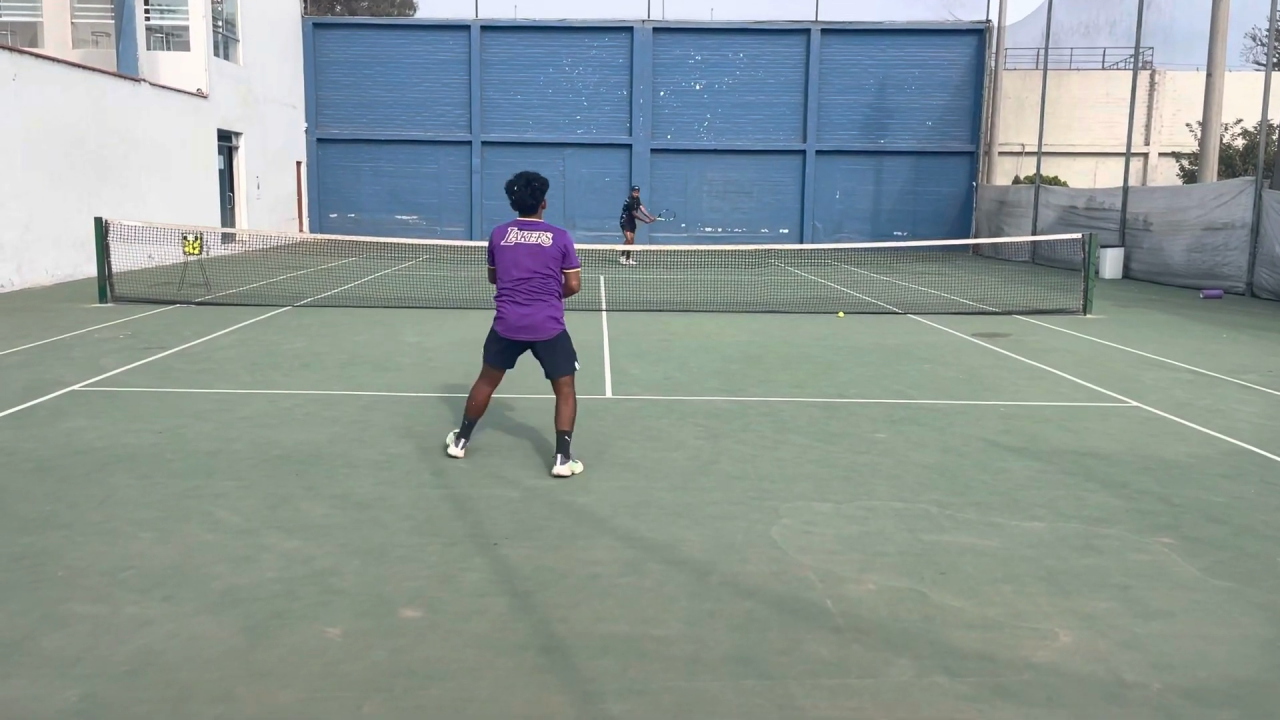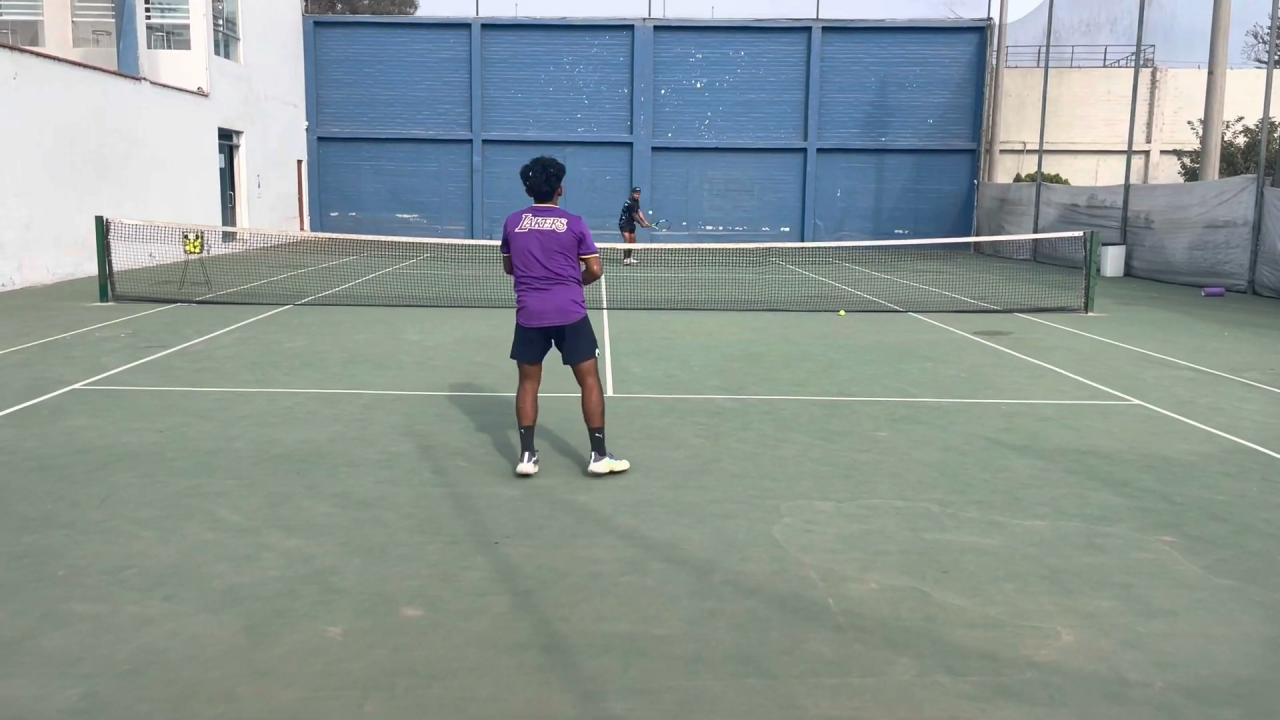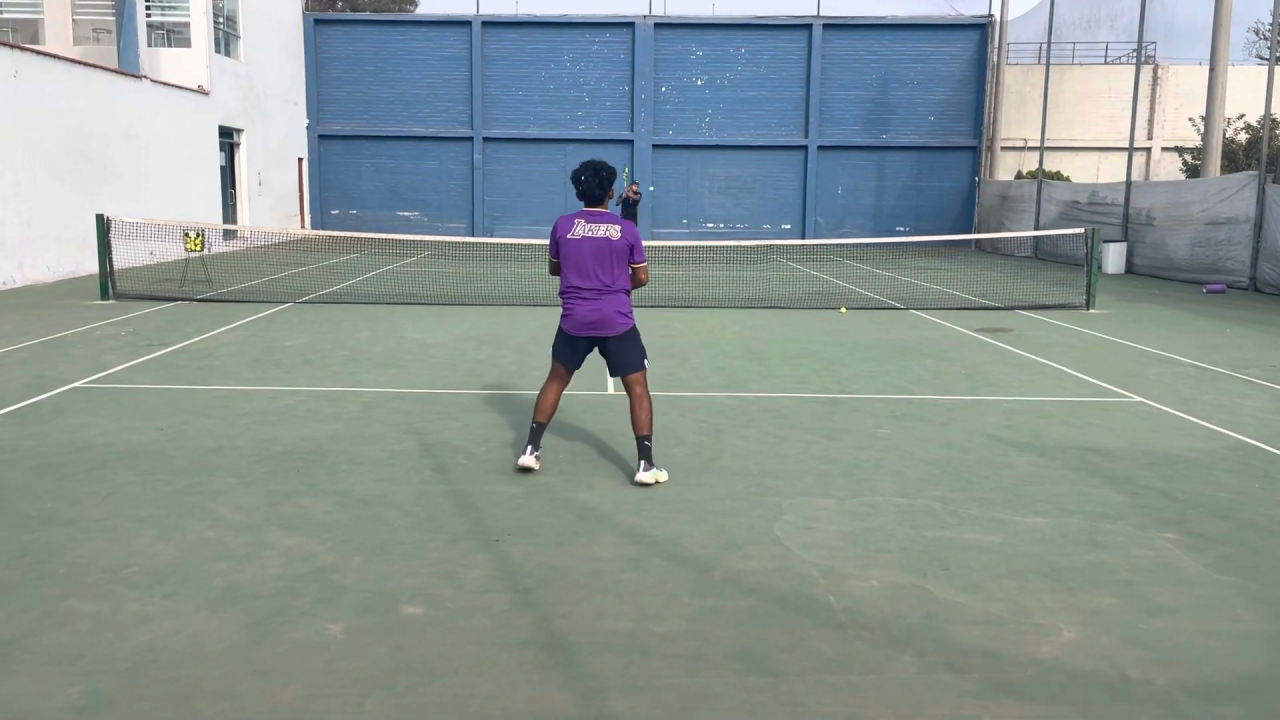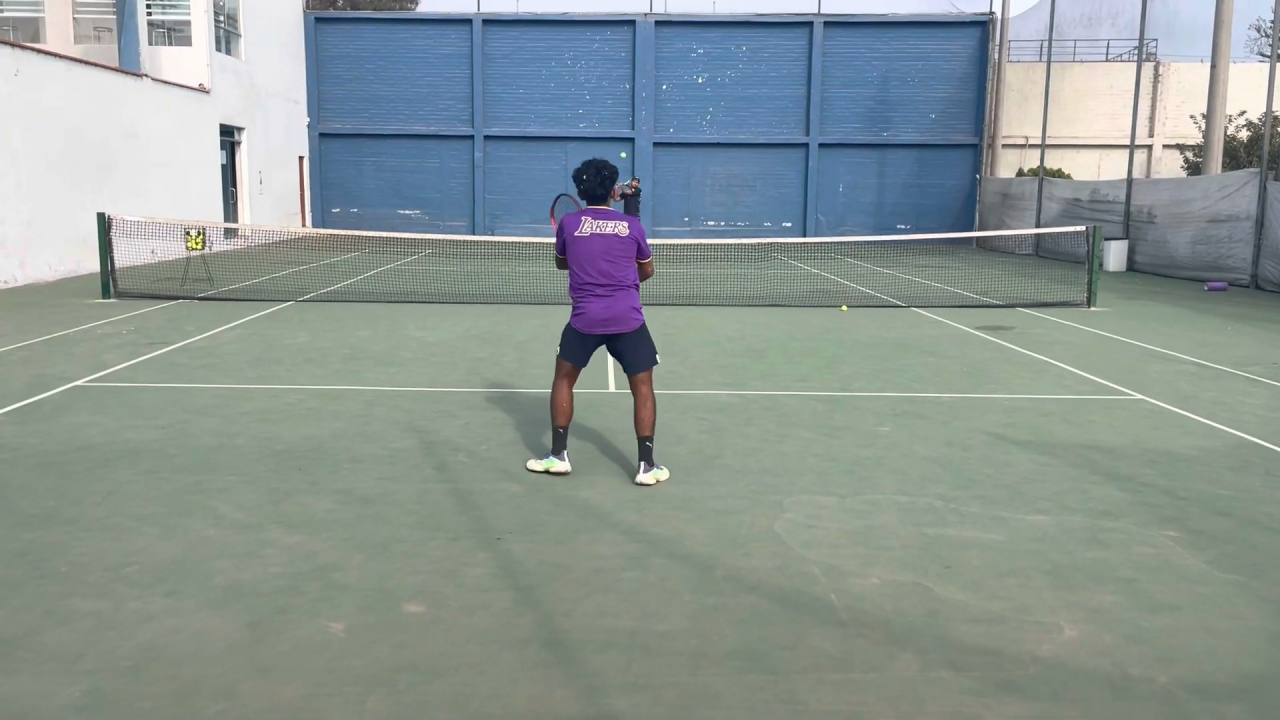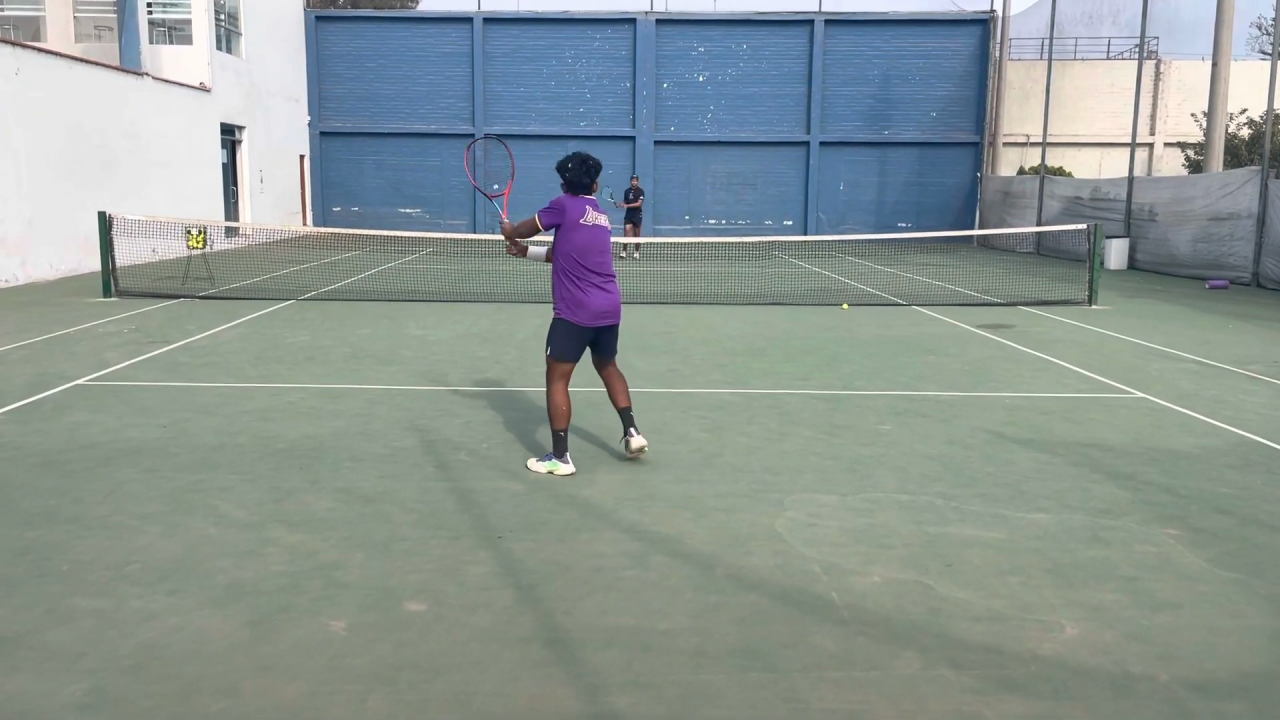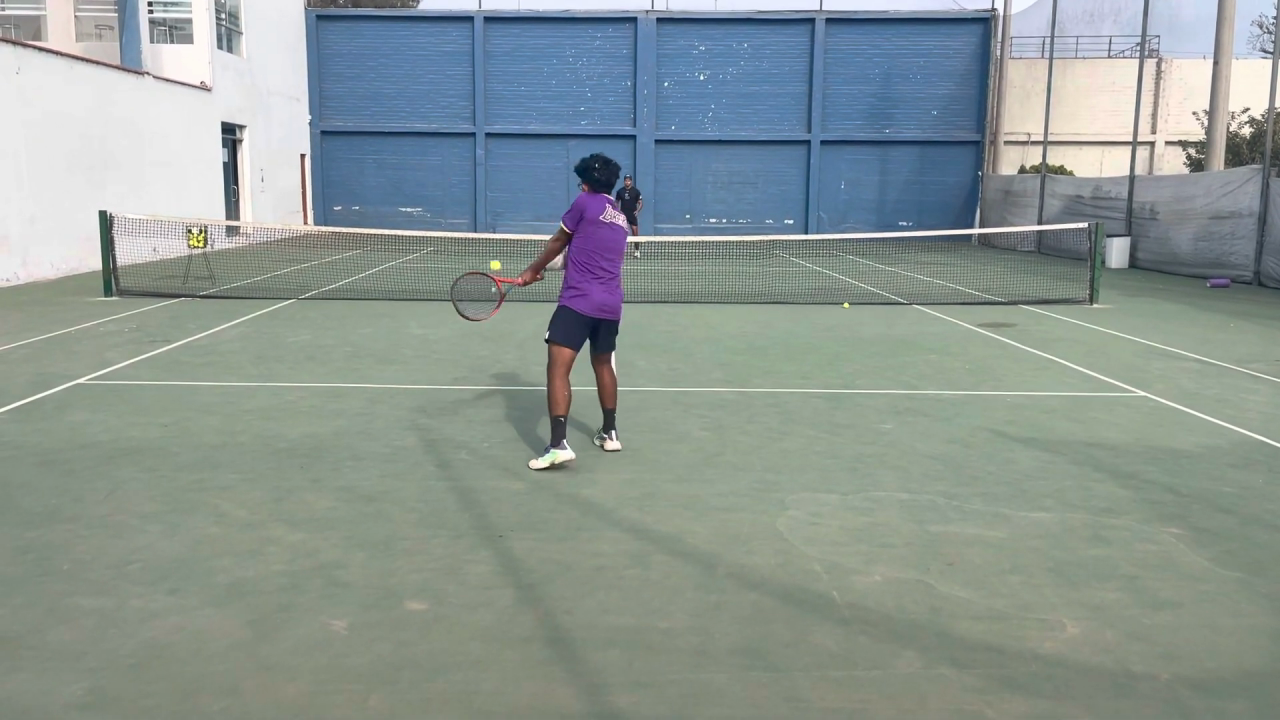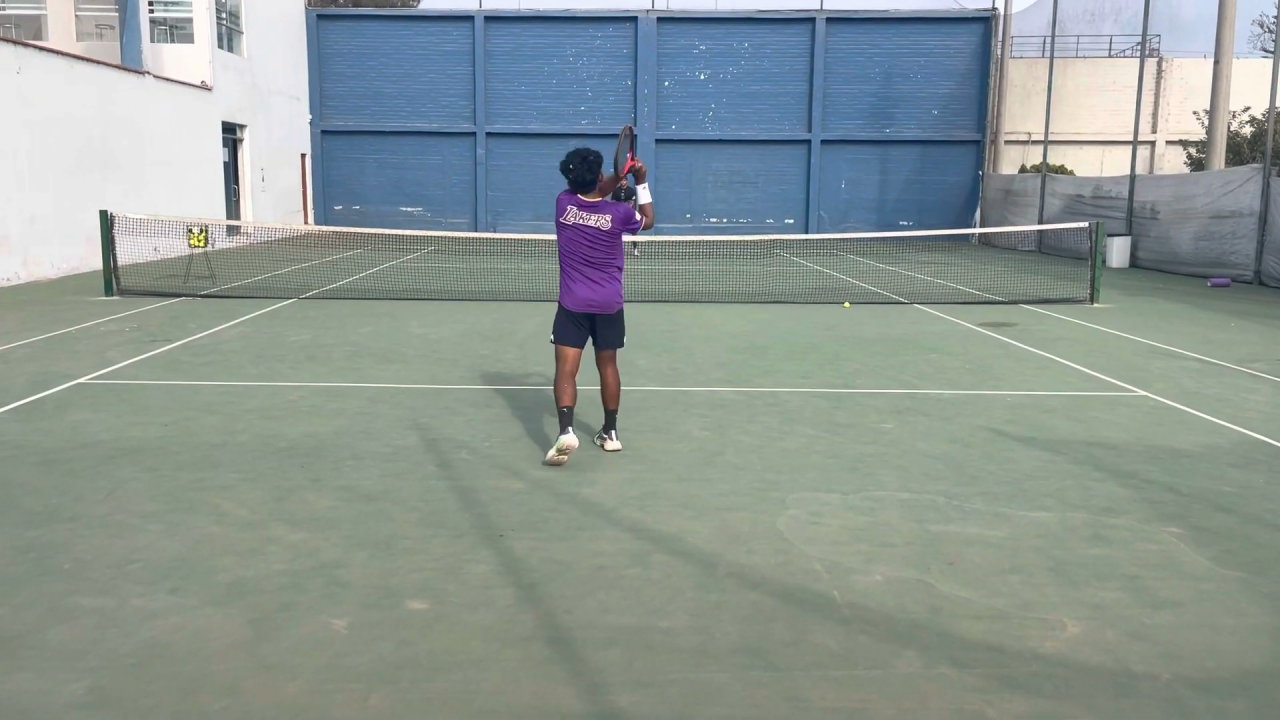
dt=0.4s
person 1, frame 1
left shoulder: (499, 234)
right shoulder: (560, 237)
right elbow: (573, 285)
left hip: (507, 324)
right hip: (548, 326)
left knee: (487, 381)
right knee: (565, 390)
left ankle: (460, 440)
right ankle: (563, 458)
person 1, frame 2
left shoulder: (512, 222)
right shoulder: (574, 223)
left elbow: (509, 267)
right elbow: (595, 271)
left hip: (529, 314)
right hip: (570, 312)
left knee: (528, 382)
right knee: (590, 381)
left ankle: (527, 455)
right ankle: (599, 455)
person 1, frame 3
left shoulder: (562, 226)
right shoulder: (626, 229)
left elbow: (554, 269)
right elbow: (641, 278)
left hip: (575, 320)
right hip: (617, 321)
left knee: (556, 381)
right knee: (638, 389)
left ankle: (530, 450)
right ankle: (646, 465)
person 1, frame 4
left shoulder: (568, 223)
right shoulder: (631, 225)
left elbow: (561, 263)
right elbow: (646, 271)
left hip: (585, 318)
right hip: (628, 318)
left knee: (563, 379)
right knee: (643, 388)
left ankle: (558, 454)
right ankle: (647, 465)
person 1, frame 5
left shoulder: (565, 206)
right shoulder: (601, 217)
left elbow: (525, 228)
left wrist: (509, 230)
right wrist: (527, 250)
left hip: (575, 312)
right hip: (610, 308)
left knee: (556, 380)
right knee: (608, 368)
left ankle: (560, 457)
right ankle: (632, 432)
person 1, frame 6
left shoulder: (586, 202)
right shoulder: (621, 217)
left elbow: (559, 242)
left wrist: (534, 270)
right wrist: (550, 267)
left hip: (578, 302)
right hip: (611, 304)
left knee: (558, 370)
right knee: (603, 364)
left ankle: (558, 445)
right ankle: (609, 433)
person 1, frame 7
left shoulder: (563, 202)
right shoulder: (619, 213)
right elbow: (647, 220)
left wrist: (622, 174)
right wrist: (641, 182)
left hip: (573, 302)
right hip: (609, 302)
left knee: (565, 370)
right knee: (607, 365)
left ankle: (566, 431)
right ankle: (610, 432)
